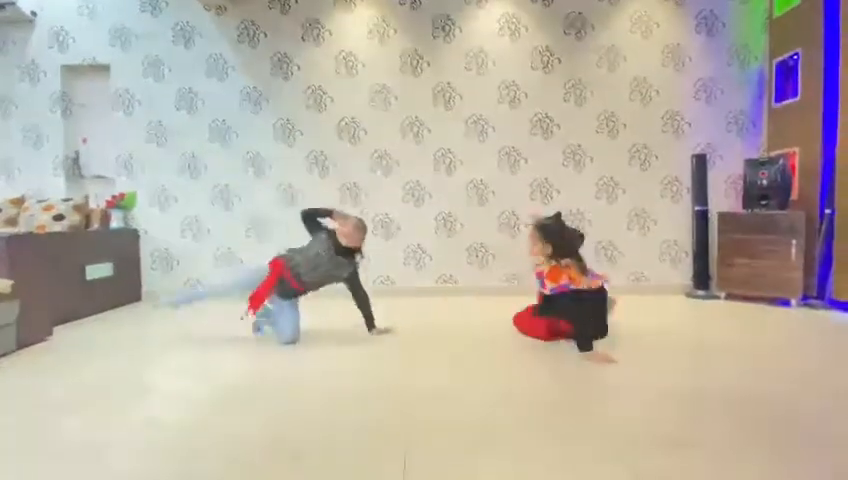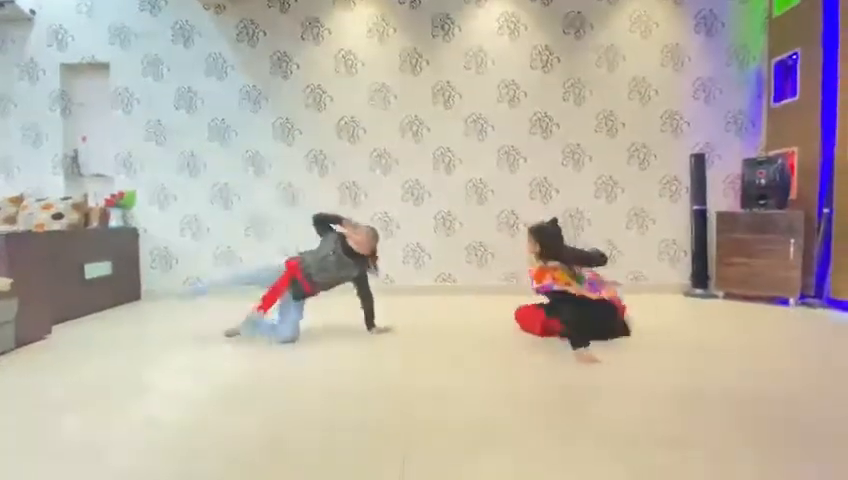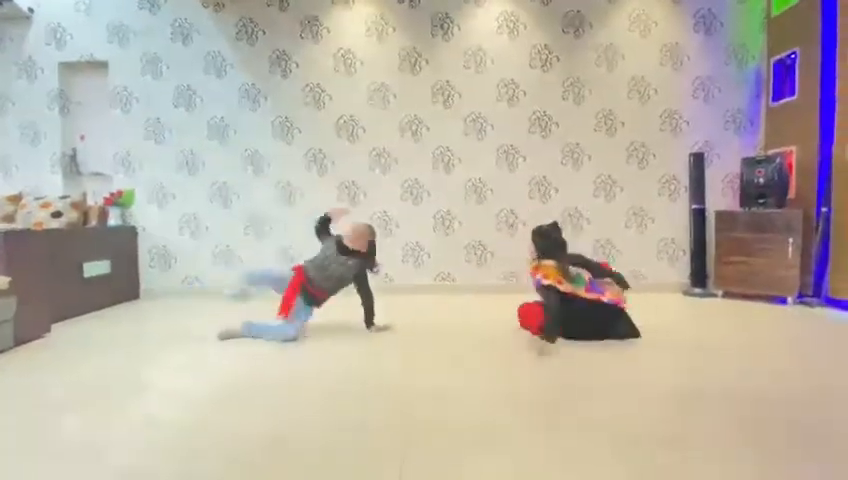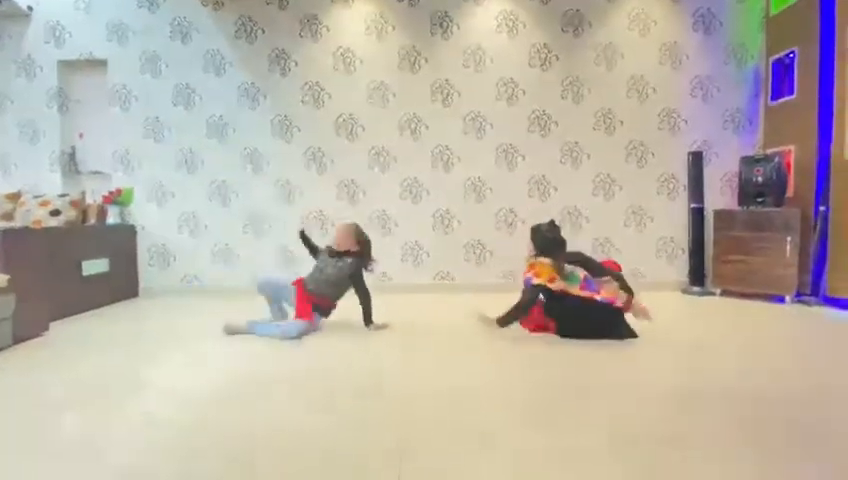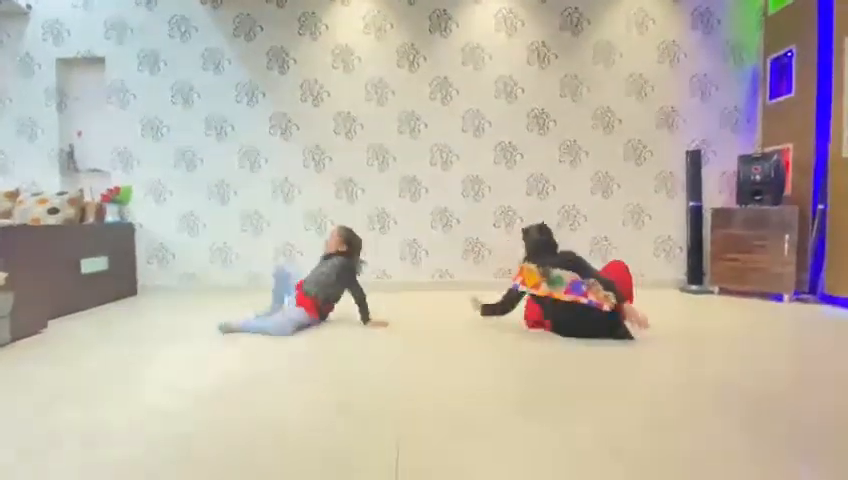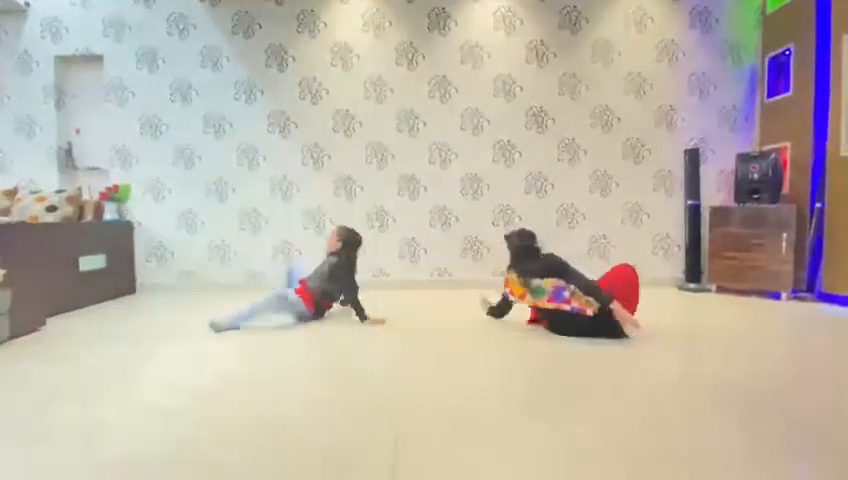
dt=0.1s
person 1, frame 1
left shoulder: (348, 266)
right shoulder: (325, 235)
left elbow: (360, 296)
right elbow: (306, 214)
left wrist: (371, 326)
right wrist: (333, 214)
left hip: (288, 294)
right hip: (276, 273)
left knee: (289, 337)
right knee: (225, 289)
left ankle: (264, 316)
person 1, frame 2
left shoulder: (357, 268)
right shoulder: (334, 238)
left elbow: (366, 297)
right elbow: (317, 218)
left wrist: (371, 326)
right wrist: (341, 220)
left hip: (297, 293)
right hip: (289, 272)
left knee: (286, 335)
right knee: (240, 279)
left ankle: (250, 325)
person 1, frame 3
left shoulder: (357, 265)
right shoulder: (333, 241)
left elbow: (366, 295)
right elbow: (320, 228)
left wrist: (370, 324)
right wrist: (330, 216)
left hip: (308, 299)
right hip: (294, 279)
left knee: (289, 334)
right knee: (251, 277)
left ankle: (246, 329)
person 1, frame 4
left shoulder: (352, 265)
right shoulder: (330, 251)
left elbow: (364, 295)
right elbow: (317, 254)
left wrist: (369, 322)
right wrist: (303, 234)
left hip: (315, 310)
right hip: (300, 291)
left knee: (292, 331)
right knee: (264, 285)
left ankle: (245, 327)
right ankle: (279, 314)
person 1, frame 5
left shoulder: (343, 264)
right shoulder: (329, 257)
left elbow: (358, 293)
left wrist: (366, 320)
left hip: (313, 310)
left knee: (283, 325)
right knee: (280, 272)
left ankle: (240, 326)
right ankle: (276, 310)
person 1, frame 6
left shoulder: (336, 262)
right shoulder: (347, 263)
left elbow: (348, 291)
right elbow: (350, 292)
left wrist: (364, 317)
left hip: (310, 307)
left knee: (278, 297)
right knee: (293, 270)
person 2, frame 1
left shoulder: (553, 278)
left elbow: (575, 316)
right elbow: (579, 236)
left wrist: (587, 351)
right wrist: (541, 224)
left knee: (521, 321)
person 2, frame 2
left shoulder: (543, 276)
right shoulder: (568, 253)
left elbow: (567, 313)
right elbow: (601, 257)
left wrist: (579, 348)
left knee: (522, 314)
person 2, frame 3
left shoulder: (542, 274)
right shoulder: (574, 260)
left elbow: (552, 307)
right elbow: (616, 277)
left wrist: (546, 339)
right wrist: (622, 287)
left knee: (525, 311)
person 2, frame 4
left shoulder: (535, 271)
left elbow: (525, 306)
left wrist: (498, 322)
right wrist: (632, 301)
left hip: (571, 329)
right hip: (606, 319)
person 2, frame 5
right shoulder: (568, 258)
left elbow: (504, 307)
right elbow: (603, 281)
left wrist: (482, 308)
right wrist: (626, 306)
left hip: (566, 328)
right hip: (600, 322)
left knee: (533, 305)
right knee: (618, 267)
person 2, frame 6
right shoulder: (550, 261)
left elbow: (500, 311)
right elbow: (583, 283)
left wrist: (489, 309)
right wrist: (615, 305)
left hip: (560, 326)
right hip: (588, 320)
right knee: (626, 272)
